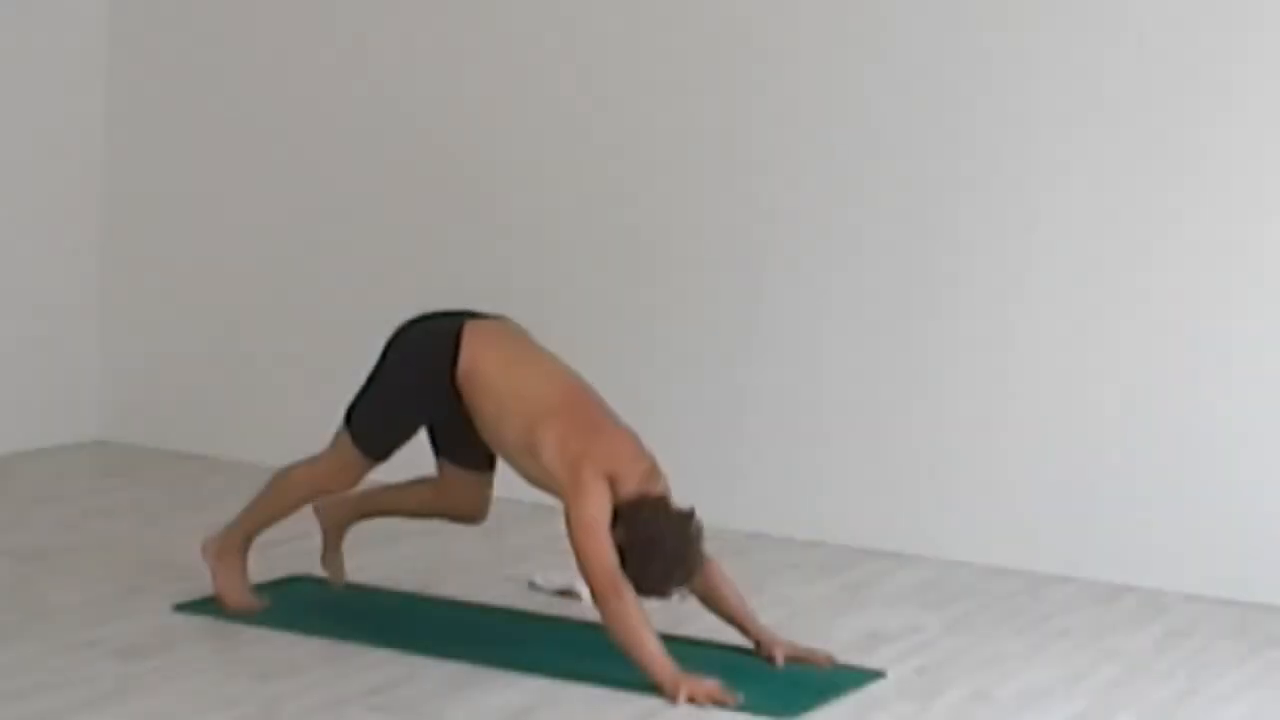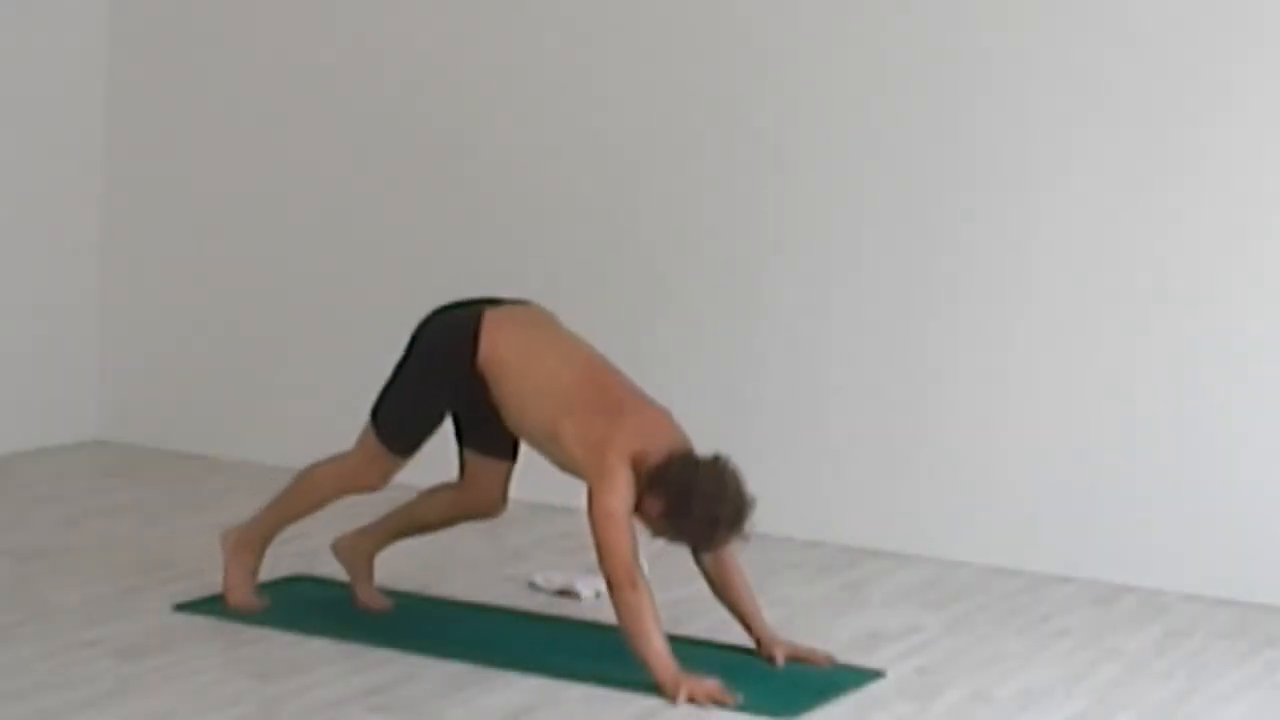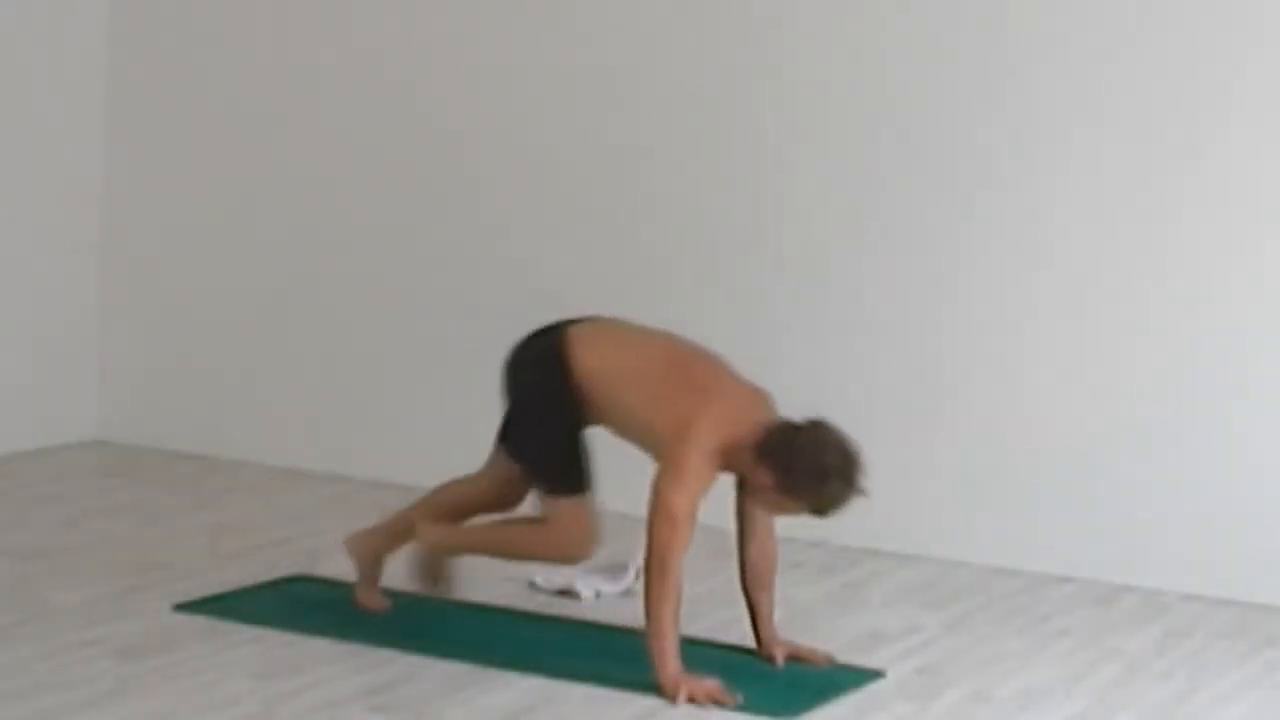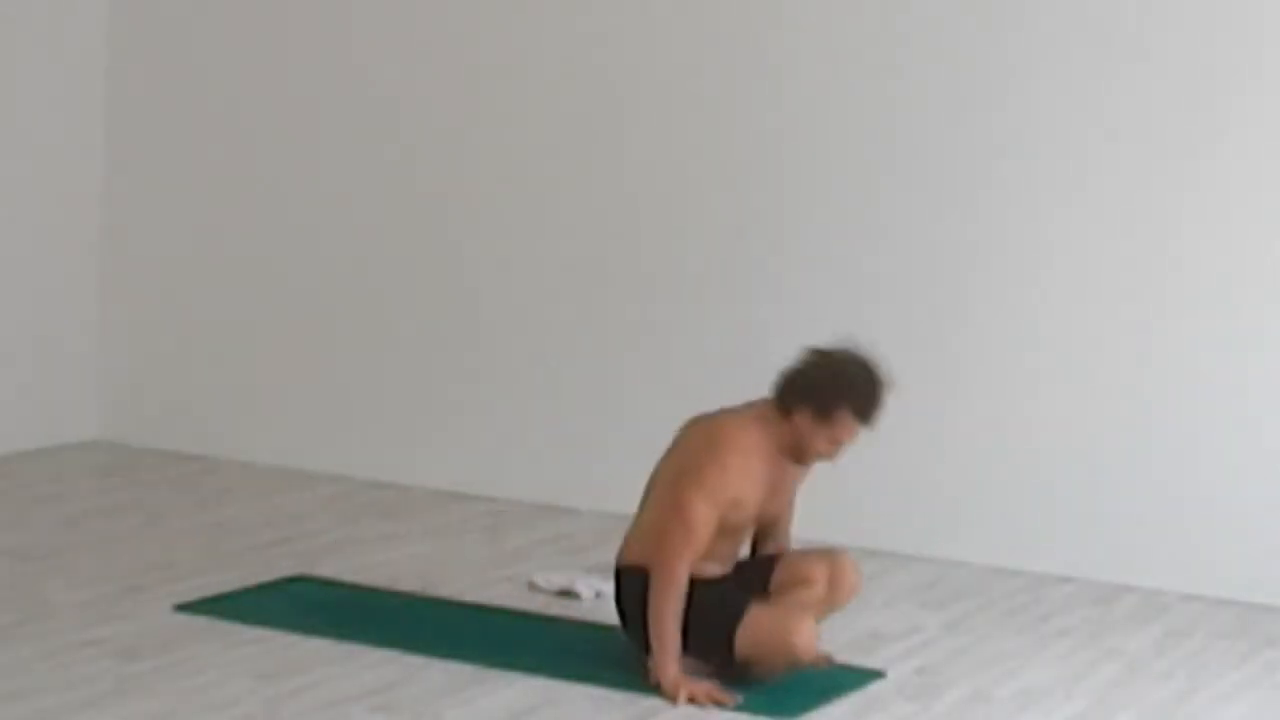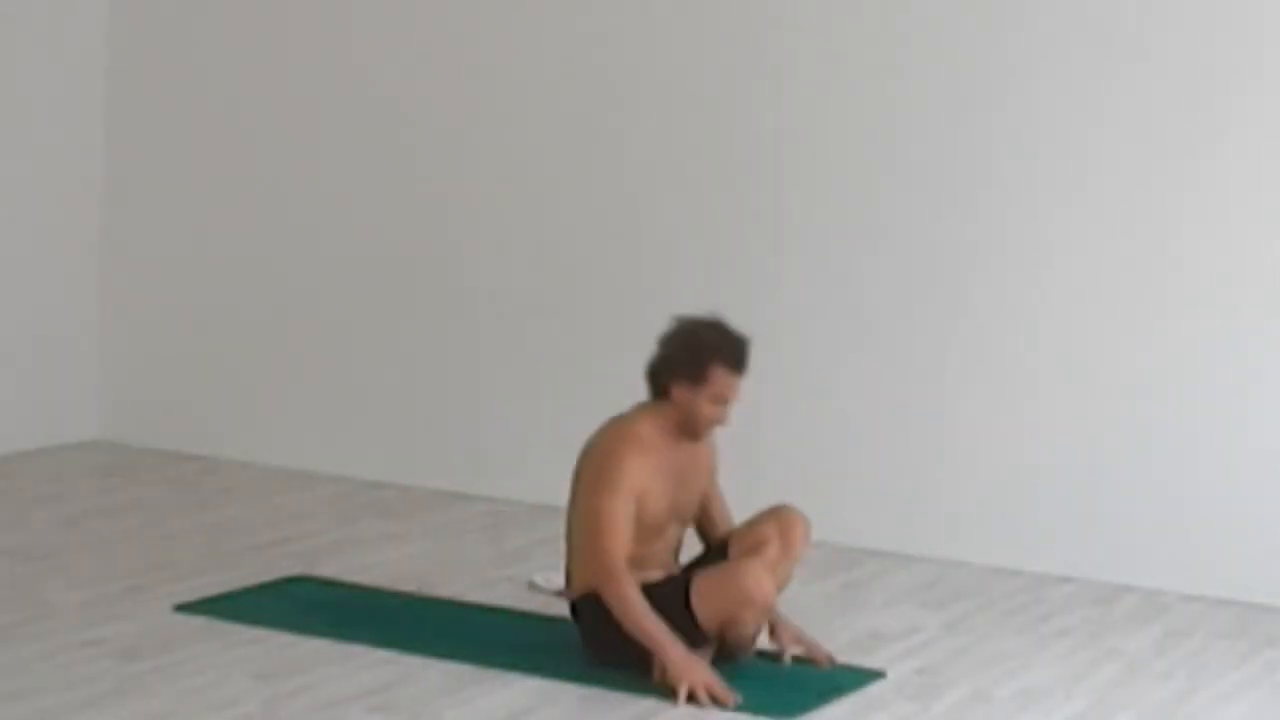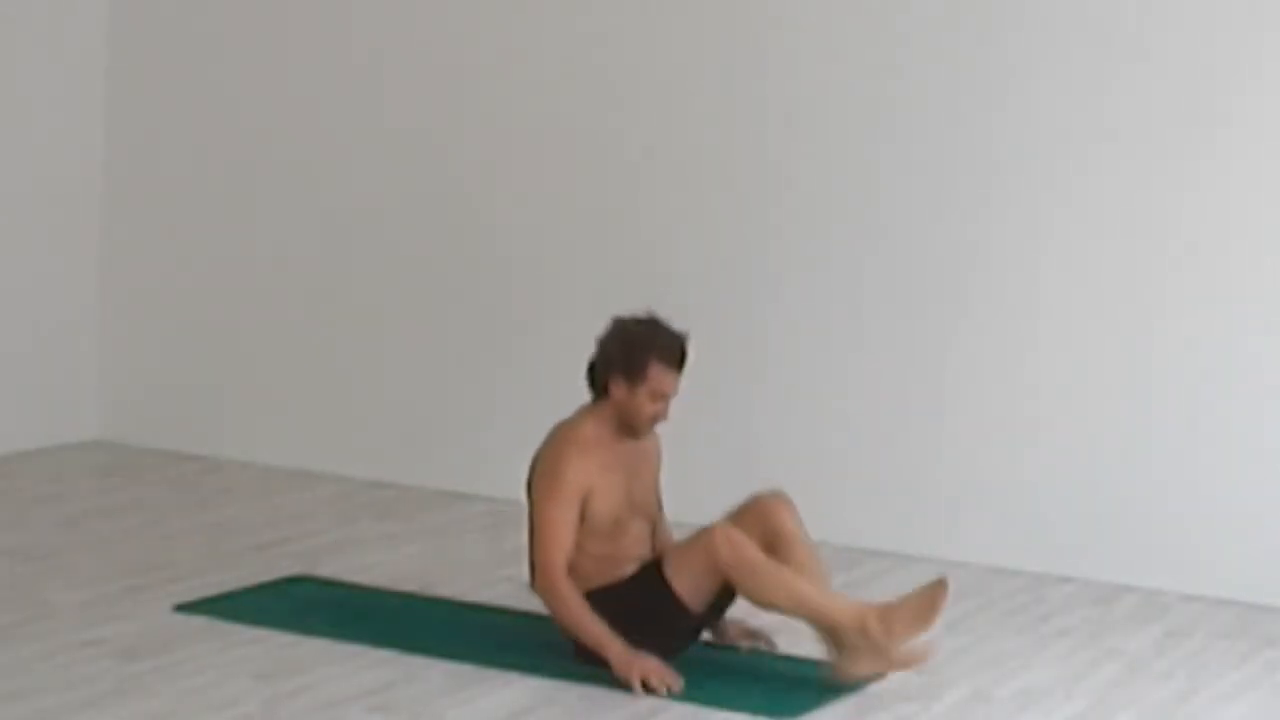
dt=0.7s
person 1, frame 1
left shoulder: (644, 476)
right shoulder: (590, 482)
left elbow: (697, 562)
right elbow: (609, 591)
left wrist: (763, 636)
right wrist: (672, 677)
left hip: (478, 348)
right hip: (436, 353)
left knee: (467, 504)
right knee: (340, 469)
left ankle: (341, 517)
right ankle: (228, 546)
person 1, frame 2
left shoulder: (675, 452)
right shoulder: (616, 465)
left elbow: (715, 550)
right elbow: (624, 578)
left wrist: (765, 636)
right wrist: (671, 678)
left hip: (505, 333)
right hip: (459, 341)
left knee: (483, 498)
right knee: (368, 468)
left ankle: (361, 548)
right ankle: (248, 541)
person 1, frame 3
left shoulder: (764, 428)
right shoulder: (700, 448)
left elbow: (757, 538)
right elbow: (663, 564)
left wrist: (769, 636)
right wrist: (671, 675)
left hip: (576, 357)
right hip: (548, 368)
left knee: (499, 487)
right knee: (574, 541)
left ankle: (374, 542)
right ankle: (440, 540)
person 1, frame 4
left shoulder: (793, 444)
right shoulder: (728, 453)
left elbow: (772, 540)
right elbow: (670, 567)
left wrist: (773, 609)
right wrist: (670, 672)
left hip: (716, 582)
right hip: (652, 593)
left knee: (841, 576)
right knee: (798, 643)
right ankle: (692, 658)
person 1, frame 5
left shoulder: (698, 445)
right shoulder: (625, 452)
left elbow: (722, 538)
right elbow: (609, 572)
left wrist: (774, 620)
right wrist: (676, 658)
left hip: (668, 593)
right hip: (612, 619)
left knee: (789, 526)
right knee: (750, 583)
left ankle: (707, 643)
right ankle: (690, 655)
person 1, frame 6
left shoulder: (645, 442)
right shoulder: (569, 457)
right elbow: (549, 577)
left wrist: (711, 614)
right wrist: (620, 655)
left hip: (653, 596)
right hip: (610, 616)
left knee: (772, 509)
right knee: (722, 540)
left ankle: (849, 648)
right ankle: (865, 625)
